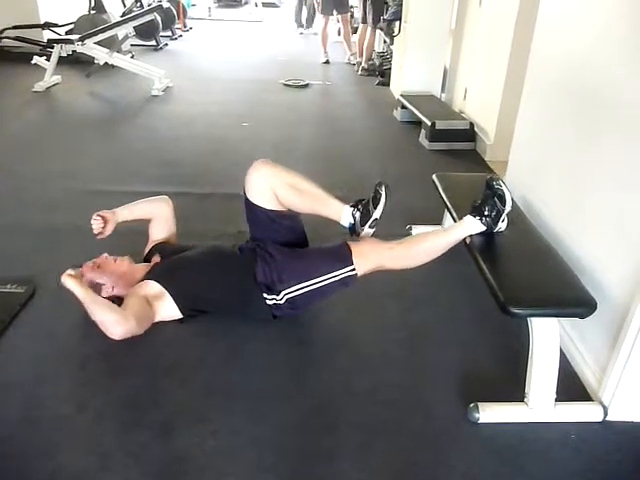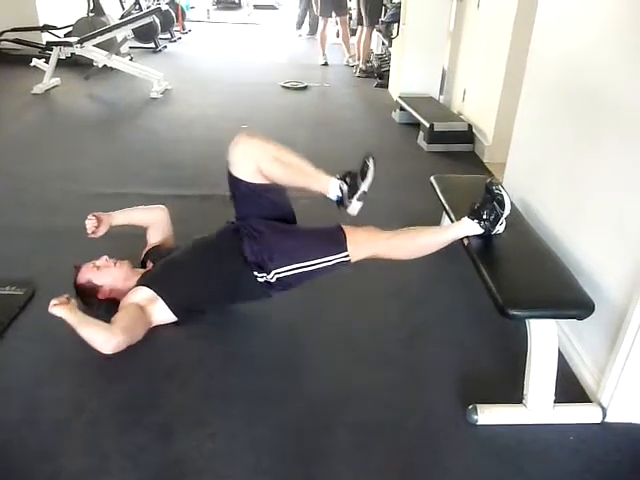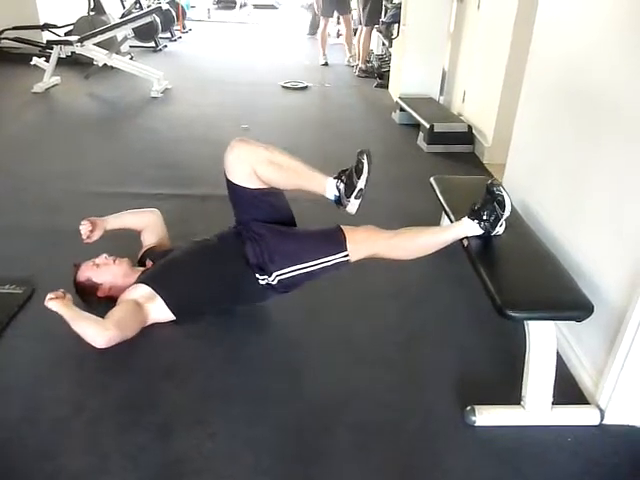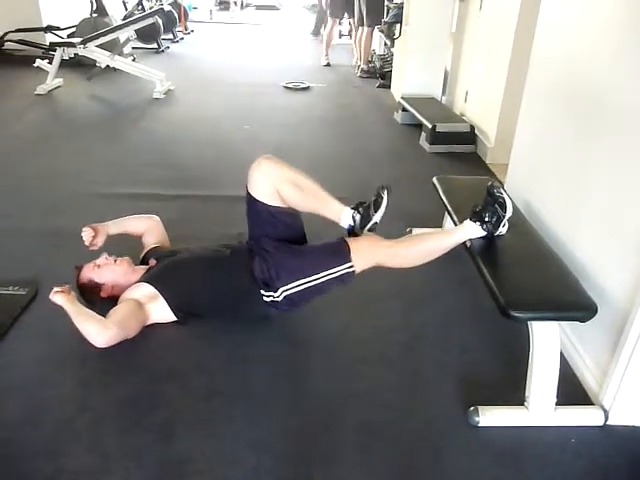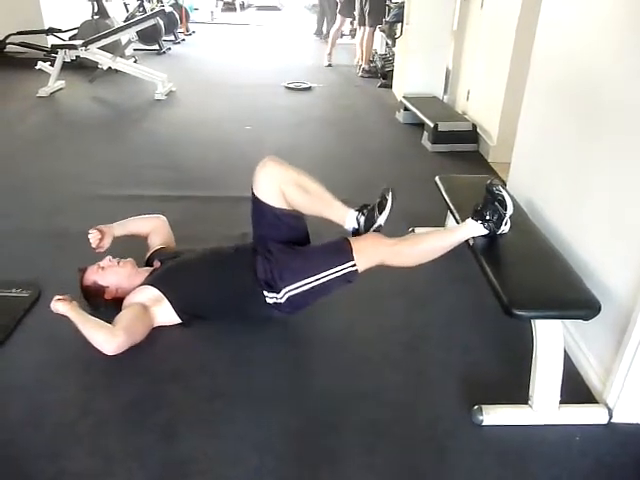
dt=0.4s
person 1, frame 1
left shoulder: (155, 254)
right shoulder: (145, 298)
left elbow: (164, 204)
right elbow: (122, 327)
left wrist: (115, 215)
right wrist: (79, 290)
left hip: (265, 251)
right hip: (272, 284)
left knee: (262, 173)
right knee: (378, 253)
left ankle: (350, 216)
right ankle: (473, 223)
person 1, frame 2
left shoulder: (152, 256)
right shoulder: (138, 304)
left elbow: (160, 212)
right elbow: (111, 341)
left wrist: (109, 219)
right wrist: (70, 313)
left hip: (253, 234)
right hip: (264, 262)
left knee: (244, 147)
right knee: (369, 240)
left ankle: (339, 190)
right ankle: (471, 225)
person 1, frame 3
left shoulder: (150, 257)
right shoulder: (137, 301)
left elbow: (152, 216)
right elbow: (104, 335)
left wrist: (102, 224)
right wrist: (64, 307)
left hip: (255, 238)
right hip: (264, 265)
left knee: (240, 152)
right knee: (370, 240)
left ankle: (338, 189)
right ankle: (472, 225)
person 1, frame 4
left shoulder: (153, 258)
right shoulder: (138, 301)
left elbow: (151, 220)
right elbow: (104, 334)
left wrist: (104, 229)
right wrist: (68, 303)
left hip: (262, 252)
right hip: (270, 282)
left knee: (265, 169)
right knee: (374, 250)
left ankle: (350, 217)
right ankle: (475, 228)
person 1, frame 5
left shoulder: (157, 259)
right shoulder: (142, 303)
left elbow: (158, 220)
right elbow: (113, 341)
left wrist: (109, 230)
right wrist: (73, 311)
left hip: (265, 255)
right hip: (273, 283)
left knee: (270, 170)
right knee: (379, 248)
left ankle: (354, 221)
right ankle: (476, 226)
